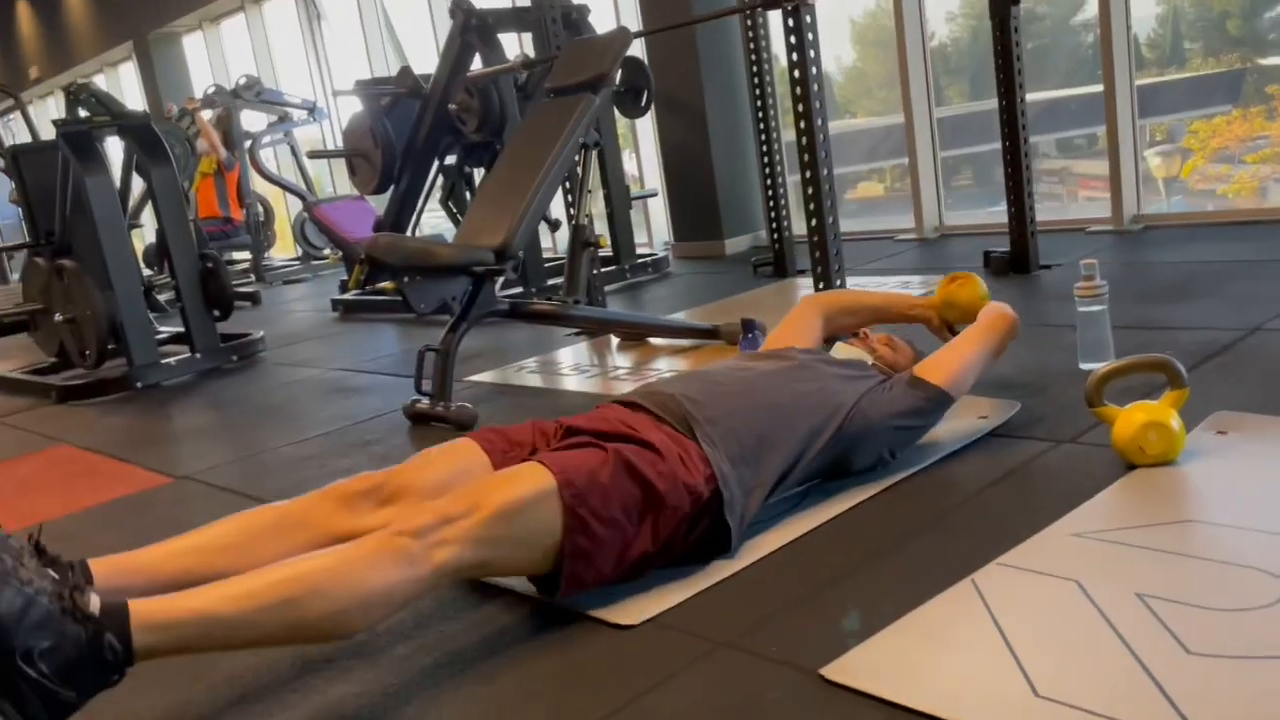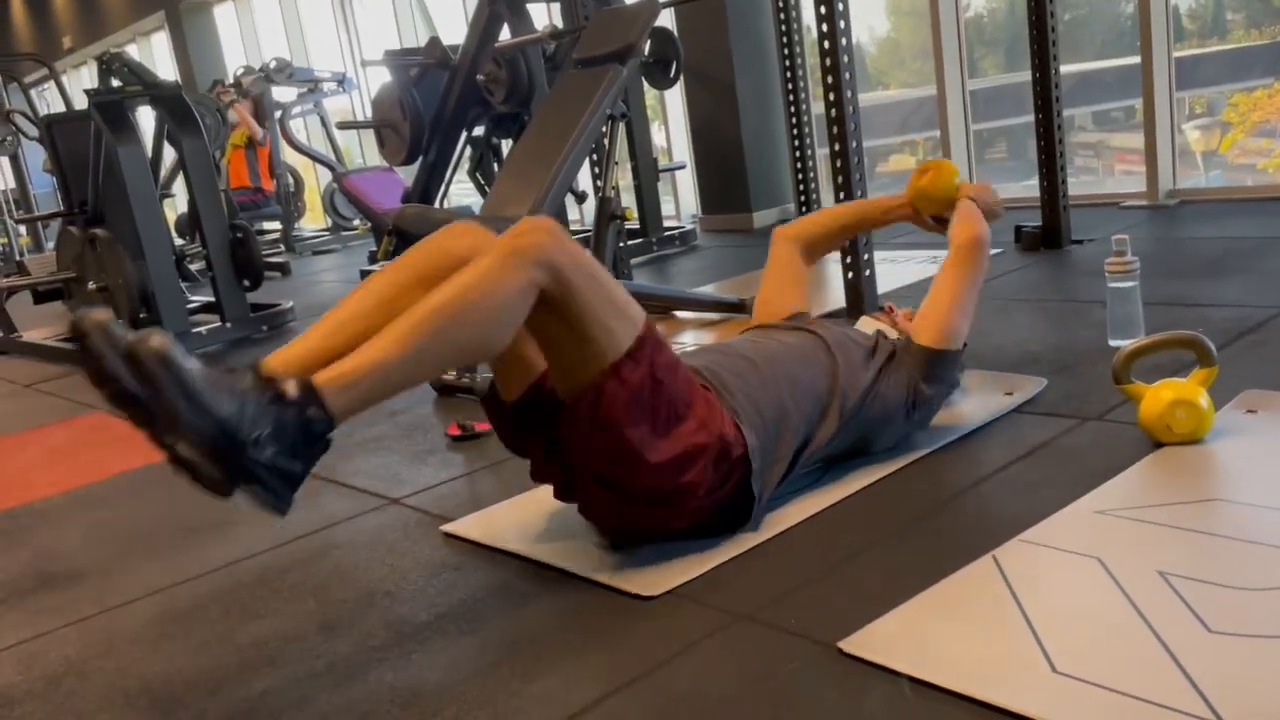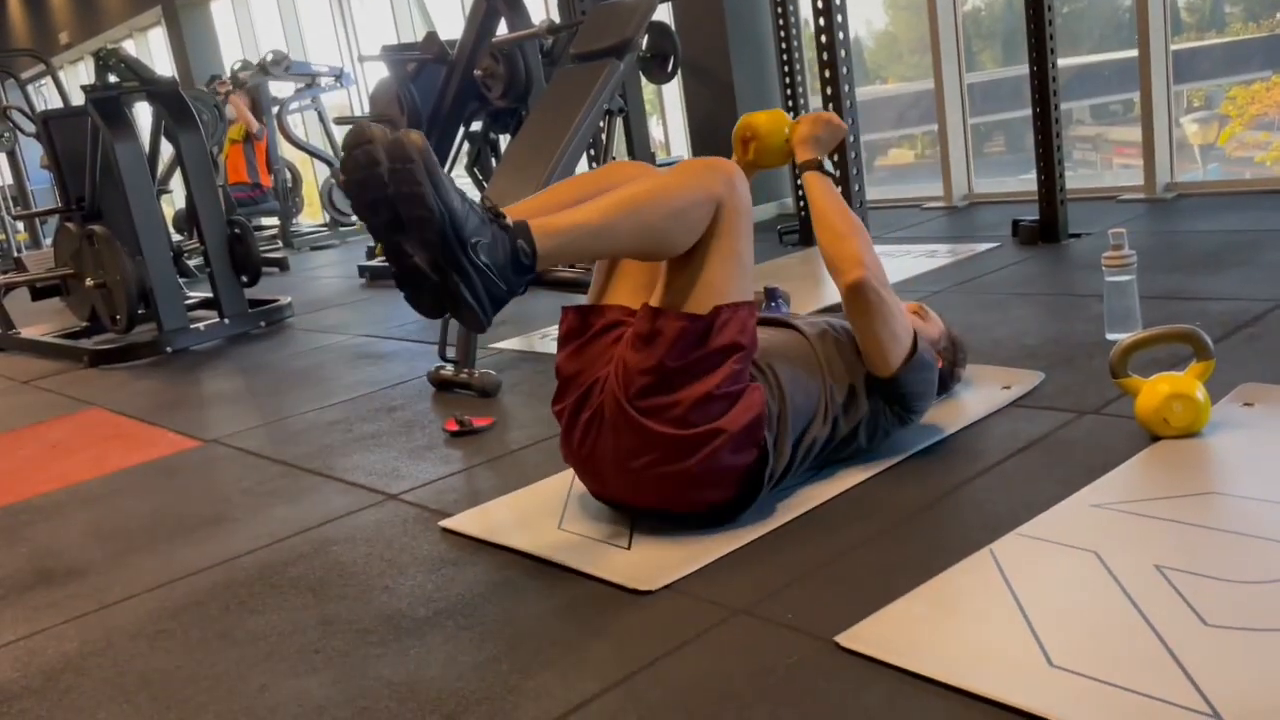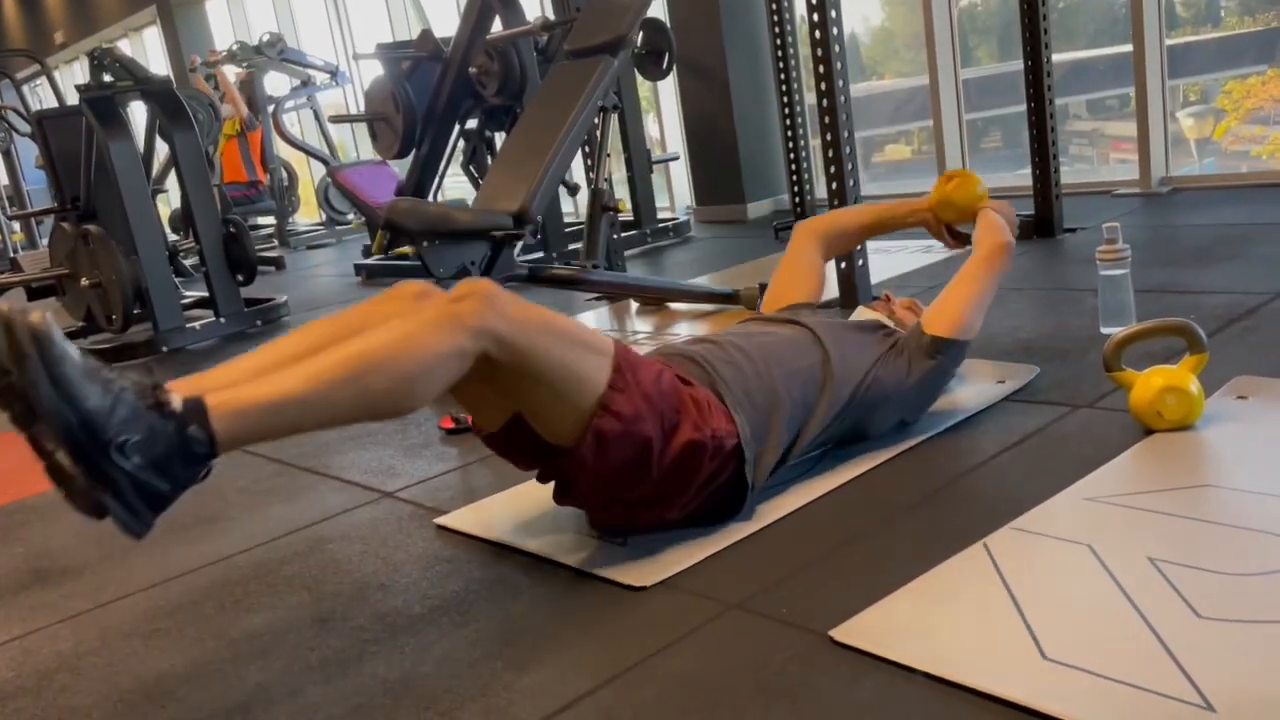
dt=0.7s
person 1, frame 1
left shoulder: (880, 406)
right shoulder: (802, 366)
left elbow: (982, 341)
right elbow: (816, 303)
left wrist: (985, 315)
right wrist: (928, 299)
left hip: (678, 477)
right hip: (609, 428)
left knee: (429, 541)
right knee: (371, 500)
right ankle: (83, 587)
person 1, frame 2
left shoulder: (905, 382)
right shoulder: (807, 341)
left elbow: (968, 267)
right elbow: (792, 242)
left wrist: (967, 210)
right wrist: (902, 203)
left hip: (685, 468)
right hip: (601, 451)
left knee: (534, 244)
right knee: (458, 242)
left ankle: (297, 425)
right ankle: (258, 396)
person 1, frame 3
left shoulder: (903, 382)
right shoulder: (792, 336)
left elbow: (861, 280)
right elbow: (712, 258)
left wrist: (809, 162)
right wrist: (750, 164)
left hip: (690, 443)
right hip: (604, 421)
left knee: (712, 184)
right knee: (638, 180)
left ankle: (499, 256)
right ankle: (469, 249)
person 1, frame 4
left shoulder: (898, 376)
right shoulder: (809, 325)
left elbow: (991, 265)
right elbow: (812, 230)
left wrist: (989, 225)
right wrist: (915, 211)
left hip: (690, 442)
right hip: (631, 396)
left knee: (474, 311)
right knee: (413, 303)
left ankle: (177, 442)
right ankle: (151, 410)
